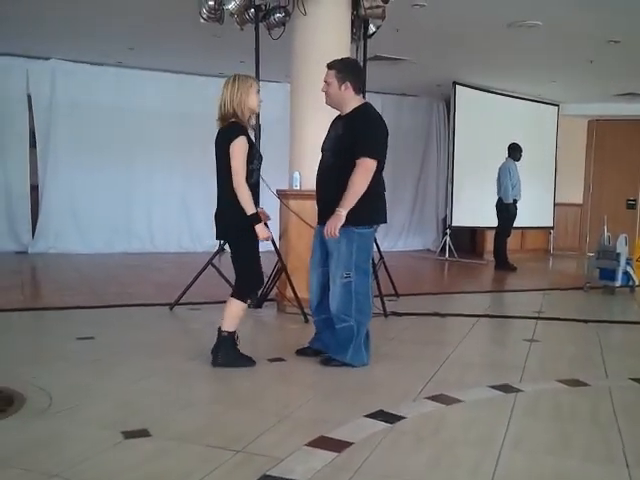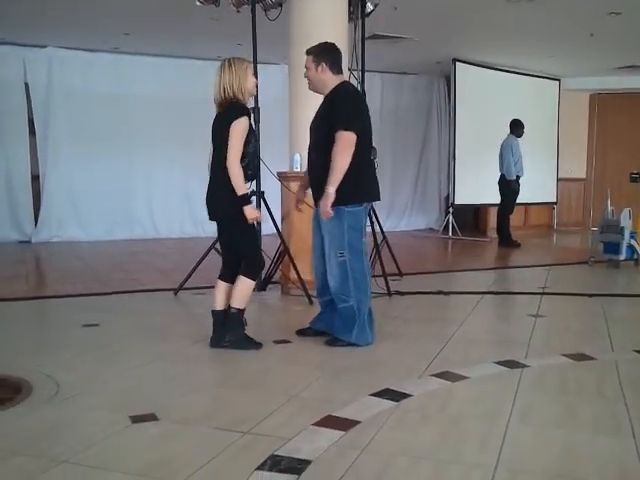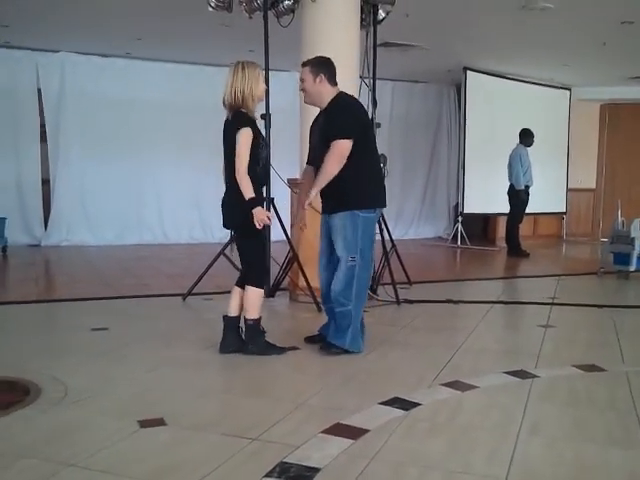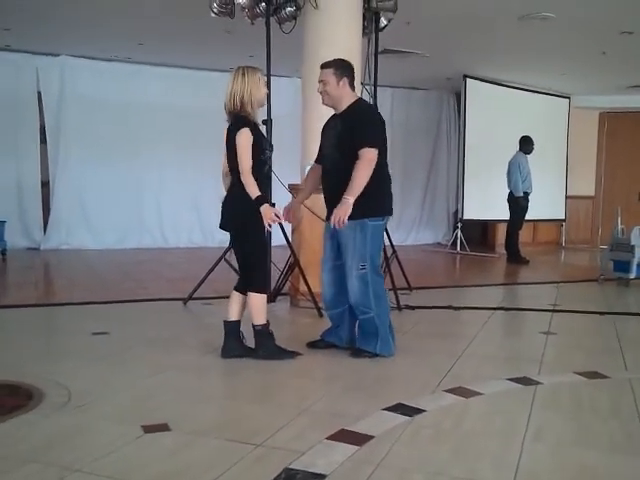
dt=0.5s
person 1, frame 1
left shoulder: (368, 121)
right shoulder: (339, 121)
left elbow: (365, 168)
left wrist: (341, 212)
left hip: (353, 220)
right hip: (330, 217)
left knee: (347, 285)
right knee: (320, 282)
left ankle: (351, 351)
right ankle: (325, 339)
person 1, frame 2
left shoulder: (346, 97)
right shoulder: (332, 101)
left elbow: (345, 145)
left wrist: (330, 190)
right wrist: (305, 187)
left hip: (347, 197)
right hip: (330, 197)
left knee: (346, 262)
right knee: (324, 262)
left ankle: (356, 330)
right ankle: (330, 320)
person 1, frame 3
left shoulder: (346, 107)
right shoulder: (321, 119)
left elbow: (340, 152)
right elbow: (312, 166)
left wrist: (313, 191)
right wrist: (302, 207)
left hip: (358, 203)
right hip: (335, 203)
left knee: (350, 266)
right knee: (329, 268)
left ankle: (347, 337)
right ankle: (334, 328)
person 1, frame 4
left shoulder: (365, 115)
right shoulder: (331, 124)
left elbow: (368, 160)
right elbow: (320, 167)
left wrist: (348, 200)
right wrist: (297, 202)
left hip: (365, 212)
right hip: (338, 211)
left knee: (362, 276)
right knee: (333, 274)
left ankle: (376, 341)
right ankle: (340, 333)
person 2, frame 1
left shoulder: (227, 131)
right shoulder: (238, 132)
right elbow: (239, 183)
left wrist: (255, 210)
right wrist: (256, 220)
left hip: (233, 217)
right hip: (237, 219)
left knee: (250, 279)
right knee: (247, 282)
left ankle: (225, 344)
right ankle: (225, 348)
person 2, frame 2
left shoulder: (224, 114)
right shoulder: (239, 112)
right elbow: (233, 161)
right wrist: (246, 201)
left hip: (222, 199)
right hip: (231, 201)
left knee: (232, 263)
right knee: (253, 261)
left ankle: (221, 329)
right ankle: (232, 328)
person 2, frame 3
left shoulder: (234, 119)
right shoulder: (244, 121)
right elbow: (241, 170)
right wrist: (255, 205)
left hip: (238, 205)
right hip: (245, 207)
left knee: (249, 271)
right knee: (258, 270)
left ankle: (231, 336)
right ankle: (254, 338)
person 2, frame 4
left shoulder: (235, 124)
right shoulder: (245, 124)
left elbow: (227, 170)
right elbow: (245, 171)
right wrist: (262, 203)
left hip: (237, 209)
right hip: (246, 210)
left knee: (247, 275)
right knee: (259, 275)
left ankle: (232, 341)
right ankle: (264, 343)
person 3, frame 1
left shoulder: (511, 165)
right shoulder: (507, 166)
right elbow: (505, 187)
right wrist: (510, 204)
left hip: (509, 203)
right hip: (506, 204)
left knee: (503, 233)
right knee: (503, 233)
left ankle: (501, 261)
right ankle: (501, 262)
person 3, frame 2
left shoulder: (513, 142)
right shoulder: (509, 142)
right elbow: (508, 163)
left wrist: (514, 180)
right wrist: (512, 181)
left hip: (511, 180)
right hip: (509, 180)
left knee: (506, 210)
right knee: (506, 210)
left ankle: (505, 238)
right ankle: (505, 239)
person 3, frame 3
left shoulder: (523, 151)
right shoulder: (518, 152)
right elbow: (517, 173)
left wrist: (523, 190)
right wrist: (521, 190)
left hip: (521, 189)
right hip: (518, 190)
left knee: (515, 219)
right knee: (515, 220)
left ankle: (513, 247)
right ankle: (514, 248)
person 3, frame 4
left shoulder: (523, 159)
right shoulder: (517, 159)
right elbow: (515, 180)
left wrist: (523, 197)
right wrist: (519, 197)
left hip: (522, 196)
right hip: (518, 197)
left knee: (516, 226)
right knee: (514, 226)
left ankle: (513, 254)
right ankle: (513, 255)
